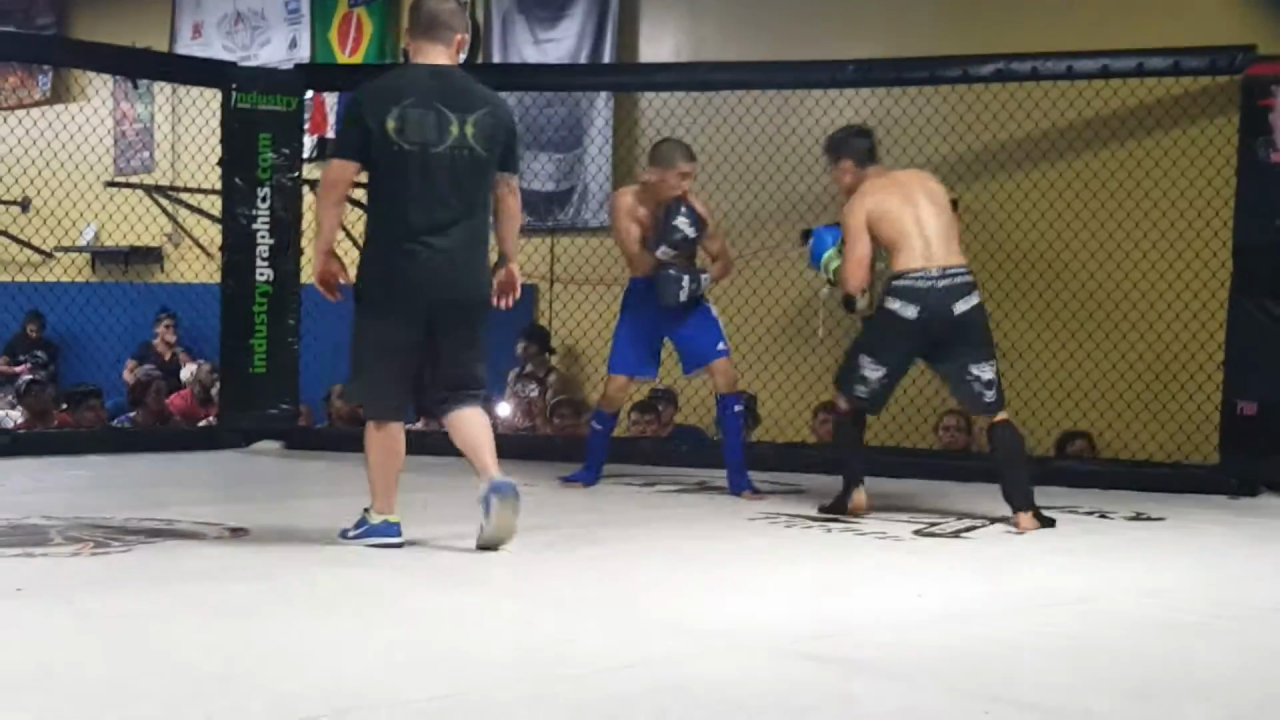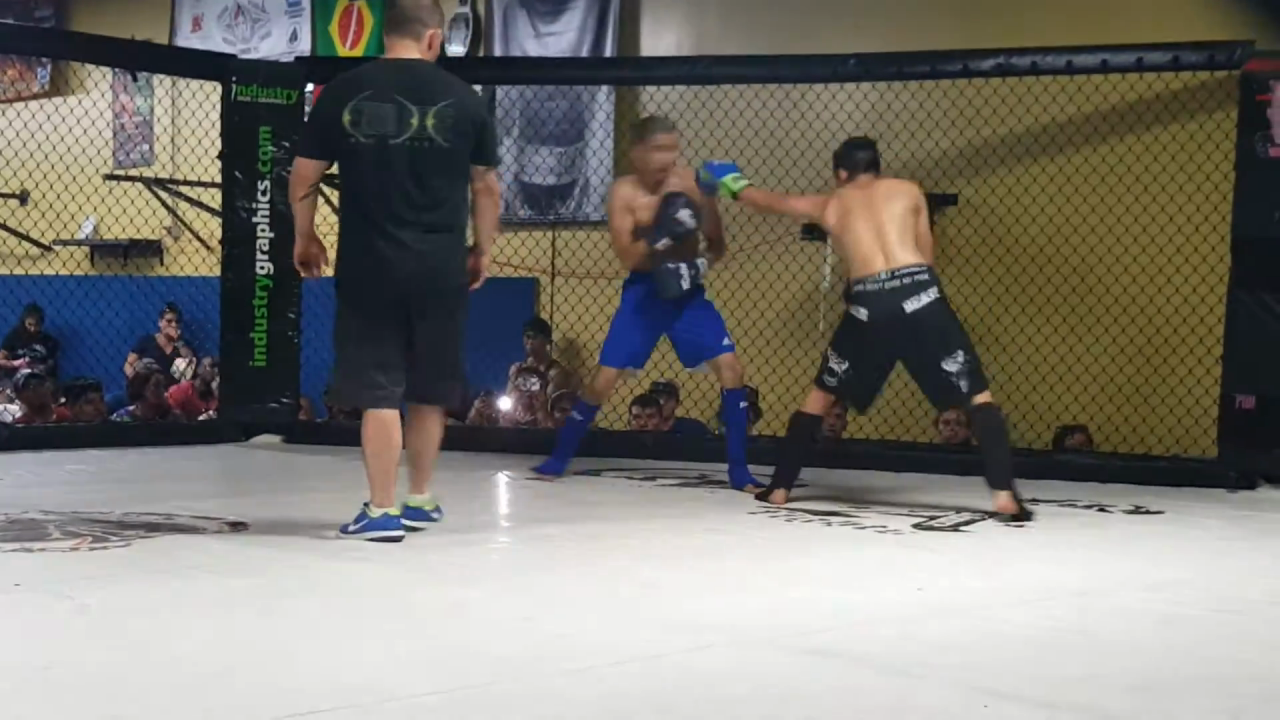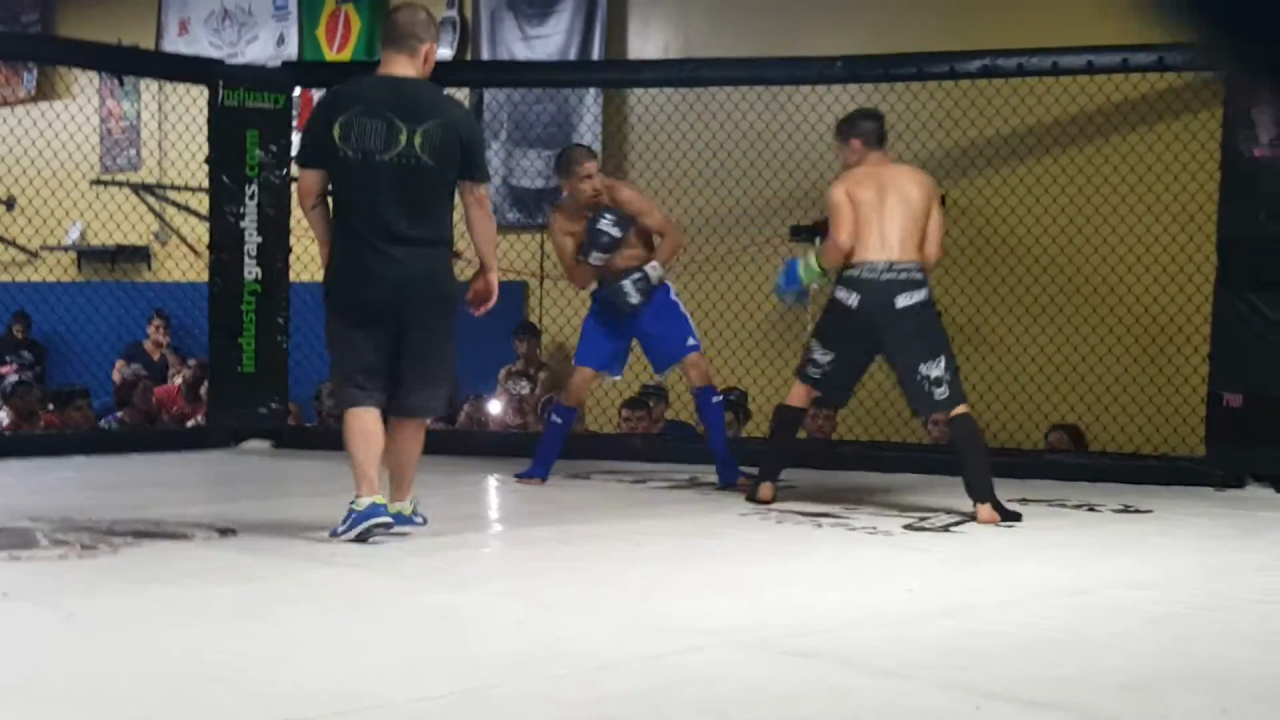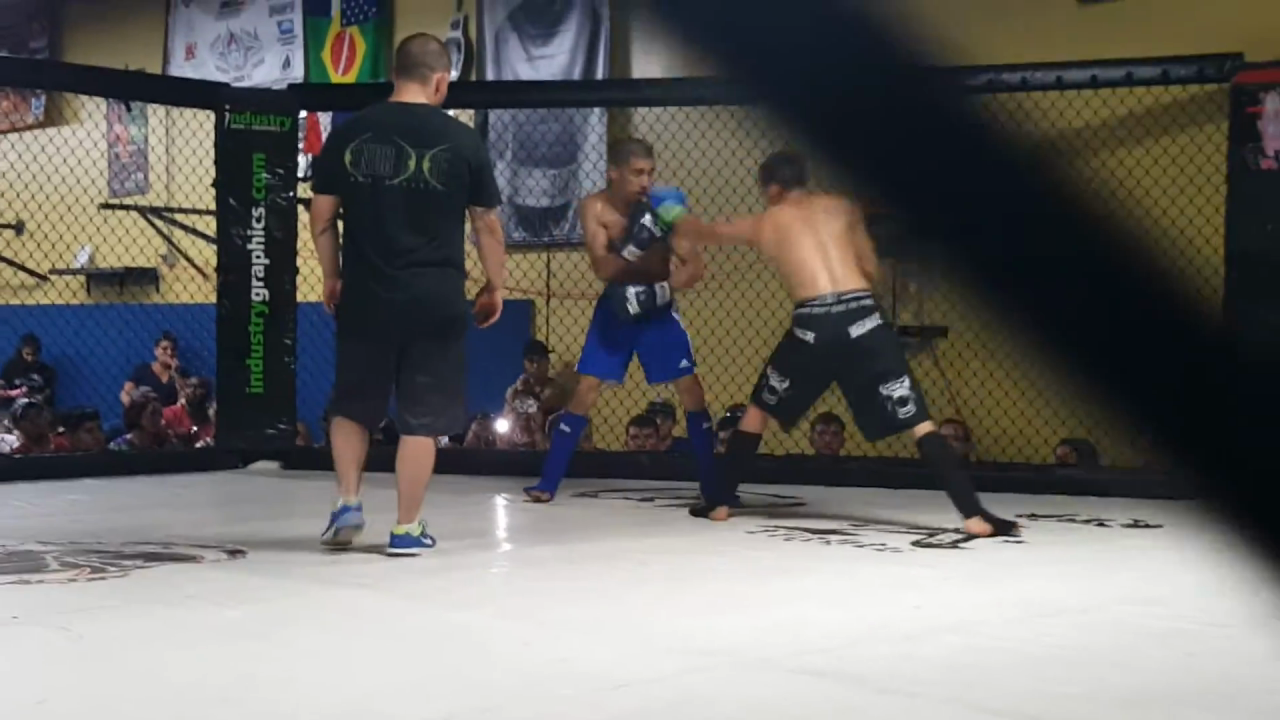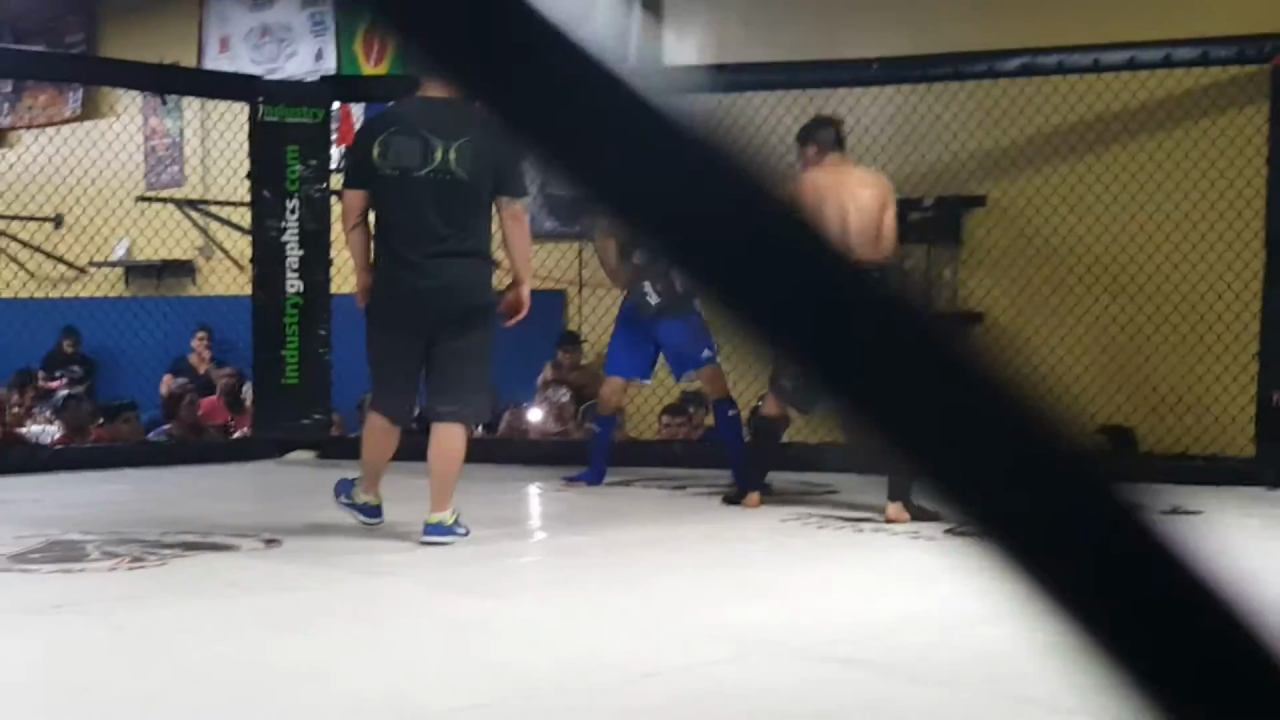
dt=0.3s
person 1, frame 1
left shoulder: (374, 96)
right shoulder: (491, 106)
left elbow: (336, 180)
right elbow: (507, 193)
left wrist: (324, 250)
right wrist: (508, 259)
left hip: (392, 274)
right hip: (465, 277)
left knee: (382, 401)
right knee: (460, 392)
left ankle: (382, 517)
right ankle: (493, 479)
person 1, frame 2
left shoulder: (343, 92)
right shoulder: (464, 98)
left elbow: (303, 178)
right elbow: (486, 188)
left wrist: (305, 238)
right wrist: (482, 250)
left hip: (368, 268)
right hip: (440, 268)
left knee: (378, 392)
right knee: (430, 390)
left ankle: (382, 509)
right ankle: (419, 499)
person 1, frame 3
left shoulder: (335, 106)
right shoulder: (452, 115)
left elbow: (309, 190)
right elbow: (477, 200)
left wrist: (329, 245)
right wrist: (488, 267)
left hip: (357, 277)
right hip: (428, 279)
left knee: (361, 393)
right knee: (415, 399)
left ankle: (368, 500)
right ankle: (401, 505)
person 1, frame 4
left shoulder: (349, 133)
right shoulder: (463, 140)
left elbow: (321, 215)
right elbow: (487, 224)
left wrist: (331, 275)
right wrist: (494, 285)
left hip: (366, 297)
right hip: (438, 300)
left knee: (352, 408)
right knee: (423, 418)
left ankle: (347, 504)
right ankle: (407, 528)
person 1, frame 5
left shoulder: (378, 128)
right shoulder: (489, 132)
left elbow: (353, 211)
right elbow: (514, 215)
left wrist: (364, 270)
right wrist: (522, 280)
left hip: (398, 288)
right hip: (465, 291)
left knee: (387, 400)
right knee: (453, 407)
left ankle: (367, 494)
right ankle: (441, 517)
person 2, frame 1
left shoulder: (859, 203)
right shoulder: (928, 180)
left elbow: (855, 283)
left wrist: (834, 266)
left hip: (908, 298)
right hip: (959, 291)
left knee: (851, 395)
right knee: (993, 408)
left ankle: (854, 490)
right ankle: (1024, 509)
person 2, frame 2
left shoulder: (828, 204)
right shoulder: (908, 190)
left elbow: (768, 202)
left wrist: (732, 185)
left hip: (867, 304)
right hip: (919, 294)
left knee: (822, 393)
right knee: (977, 395)
left ankle: (779, 486)
right ankle: (1003, 494)
person 2, frame 3
left shoulder: (845, 185)
right shoulder: (924, 181)
left elbow: (841, 244)
right elbow: (931, 256)
left wrist: (810, 267)
left hip: (856, 293)
right hip: (909, 293)
left knee: (804, 386)
right knee: (953, 403)
left ankle: (766, 482)
right ankle: (985, 502)
person 2, frame 4
left shoulder: (763, 223)
right shoulder: (842, 208)
left elbow: (707, 233)
right elbow: (871, 273)
left wrist: (676, 218)
left hip: (813, 327)
right hip: (863, 319)
left knee: (760, 410)
right knee: (919, 423)
left ankle: (718, 501)
right ankle: (976, 515)
person 2, frame 5
left shoulder: (803, 185)
right shoulder: (879, 182)
right elbow: (887, 248)
left knee: (778, 394)
left ankle: (751, 487)
right ankle: (899, 499)
person 3, frame 1
left shoulder: (693, 208)
right shoulder: (625, 202)
left elbow: (723, 260)
right elbow: (637, 266)
left wrist: (702, 280)
right wrist: (666, 245)
left hip: (685, 296)
right hip: (644, 297)
left knee: (725, 374)
right knee: (616, 387)
left ankle: (738, 476)
right ankle: (591, 468)
person 3, frame 2
left shoulder: (690, 184)
right shoulder: (622, 195)
left elbow: (718, 243)
right elbow: (628, 259)
left wrist: (699, 266)
right wrist: (661, 237)
left hip: (685, 290)
right hip: (643, 290)
left knee: (730, 368)
right knee: (605, 379)
left ankle: (739, 470)
right ankle: (559, 458)
person 3, frame 3
left shoulder: (621, 196)
right shoulder: (560, 219)
left elbow: (673, 235)
right elbow: (578, 279)
left wrist: (650, 273)
right wrist: (596, 252)
left hip: (651, 295)
right hip: (608, 301)
left knee: (697, 367)
right knee: (578, 381)
left ankle: (727, 467)
right ankle: (540, 465)
person 3, frame 4
left shoulder: (662, 205)
right shoulder: (595, 207)
left elbow: (695, 267)
right elbow: (603, 271)
left wrist: (657, 293)
right wrist: (634, 244)
left hip: (656, 307)
right hip: (616, 305)
left knee: (690, 389)
right knee: (585, 392)
left ankle: (712, 483)
right ankle: (549, 482)
person 3, frame 5
right shoulder: (609, 229)
right elbow: (620, 278)
left wrist: (677, 281)
right wrist: (634, 255)
left hip: (676, 305)
right hip: (639, 309)
left knee: (712, 377)
right knee: (611, 391)
left ankle: (744, 473)
right ankle: (595, 470)
